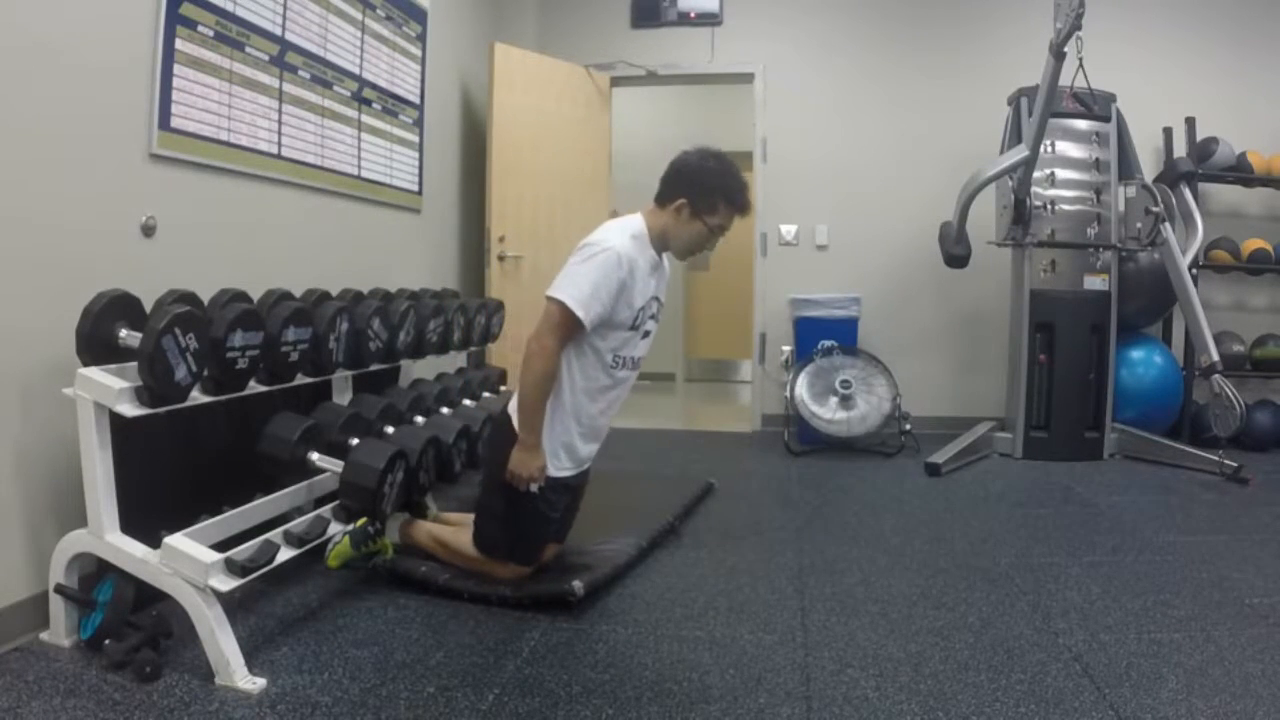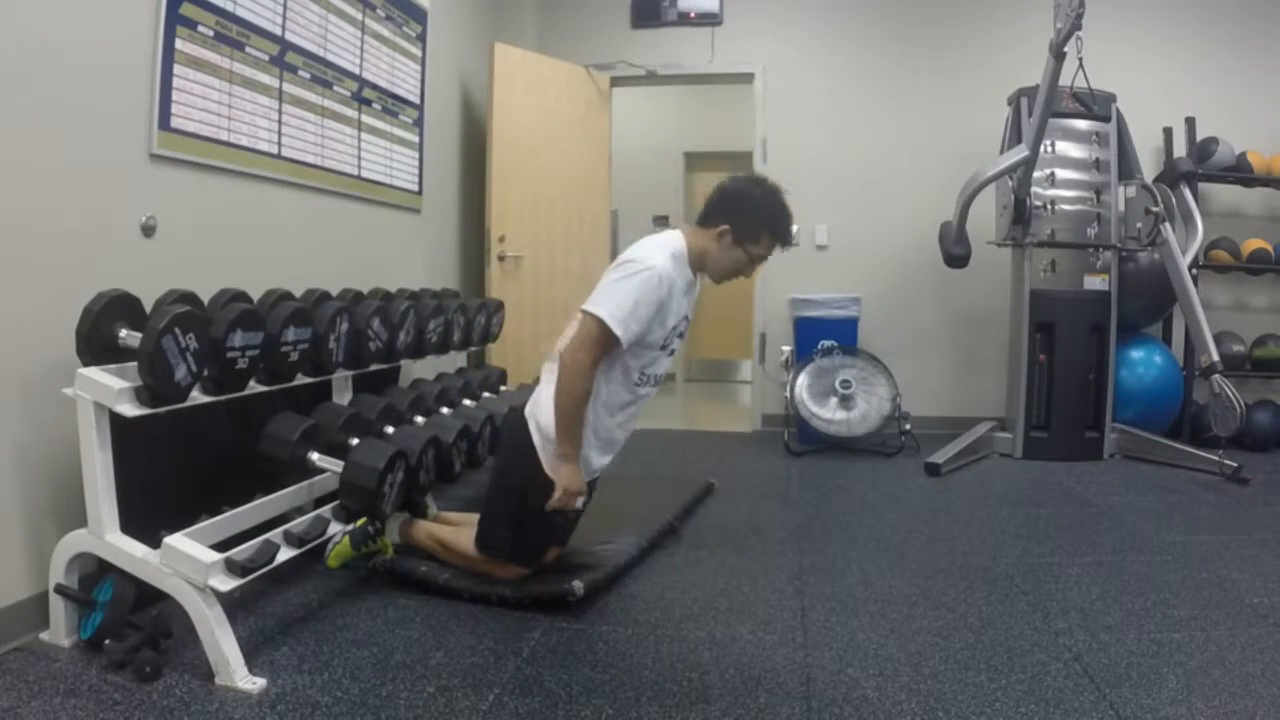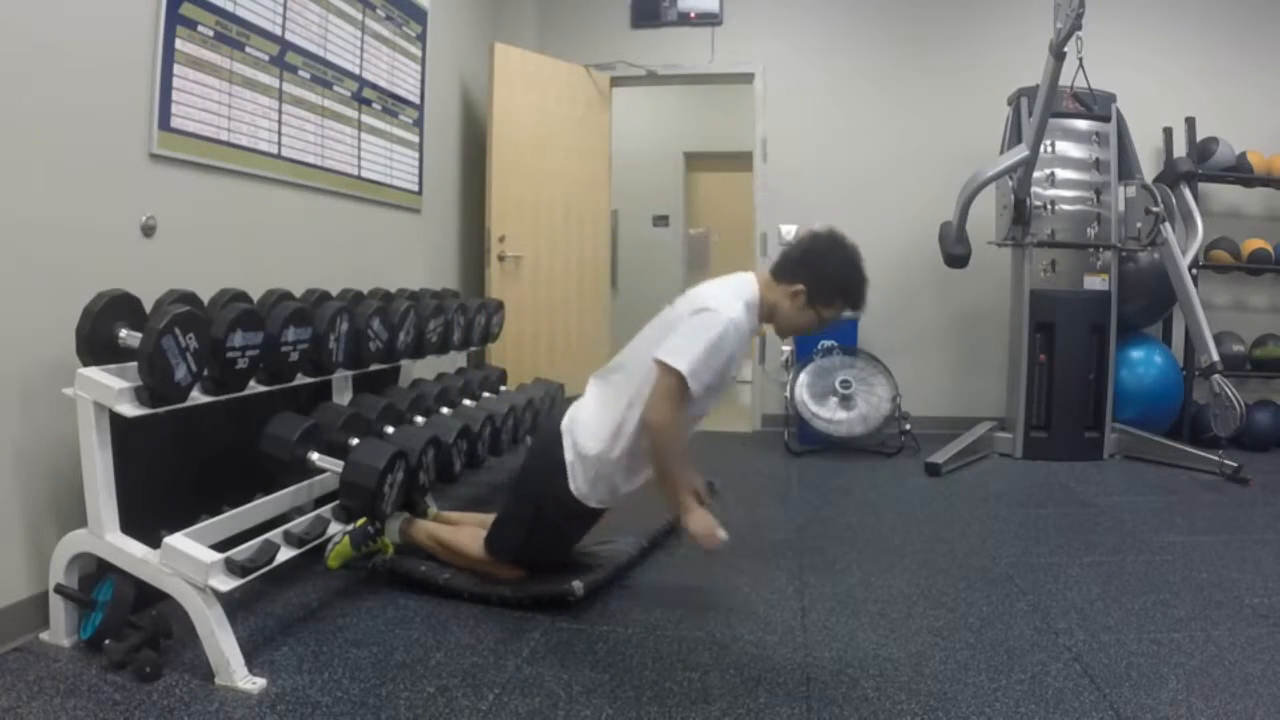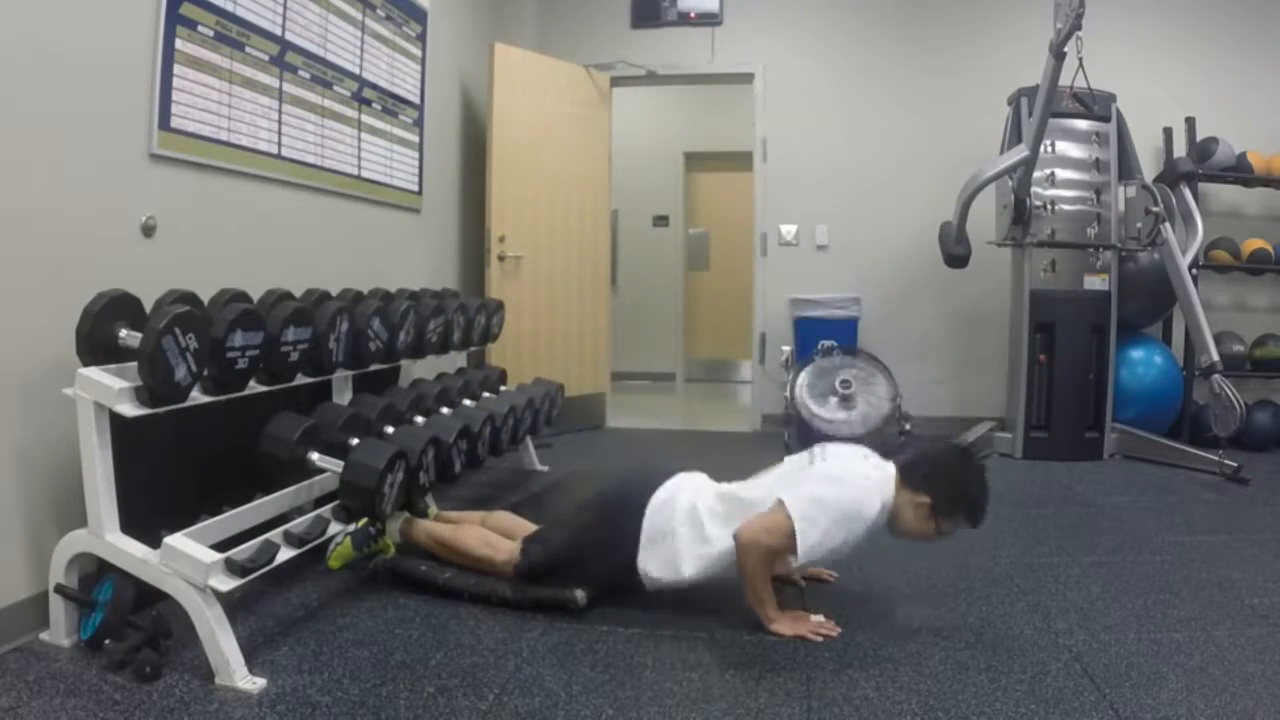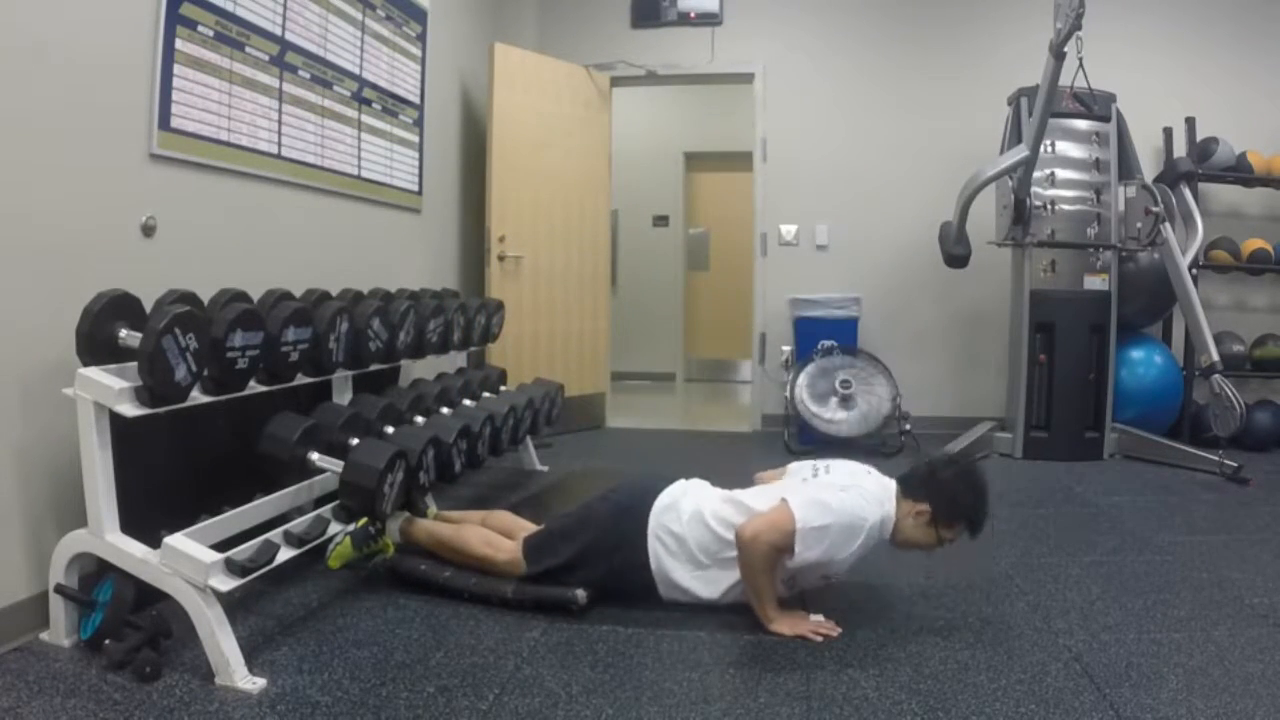
dt=0.4s
person 1, frame 1
left shoulder: (655, 260)
right shoulder: (615, 252)
right elbow: (543, 345)
right wrist: (529, 445)
left hip: (573, 447)
right hip: (539, 445)
left knee: (540, 552)
right knee: (509, 564)
left ankle: (422, 516)
right ankle: (396, 529)
person 1, frame 2
left shoulder: (682, 272)
right shoulder: (654, 270)
right elbow: (577, 359)
right wrist: (567, 459)
left hip: (580, 449)
right hip: (548, 446)
left knee: (541, 553)
right knee: (506, 565)
left ankle: (421, 515)
right ankle: (396, 530)
person 1, frame 3
left shoulder: (736, 297)
right shoulder: (726, 318)
right elbow: (662, 415)
left wrist: (685, 478)
right wrist: (686, 507)
left hip: (583, 454)
right hip: (575, 464)
left knee: (521, 545)
right knee: (504, 566)
left ankle: (421, 516)
right ankle: (397, 533)
person 1, frame 4
left shoulder: (863, 466)
right shoulder: (859, 501)
right elbow: (751, 538)
left wrist: (788, 561)
right wrist: (773, 614)
left hip: (660, 502)
right hip: (642, 536)
left knee: (527, 537)
right knee: (513, 558)
left ankle: (418, 513)
right ankle: (396, 530)
person 1, frame 5
left shoulder: (862, 477)
right shoulder: (862, 510)
right elbow: (756, 539)
left wrist: (791, 572)
right wrist: (775, 618)
left hip: (664, 512)
right hip: (644, 543)
left knee: (531, 538)
right knee: (520, 560)
left ankle: (415, 516)
right ankle: (392, 531)
